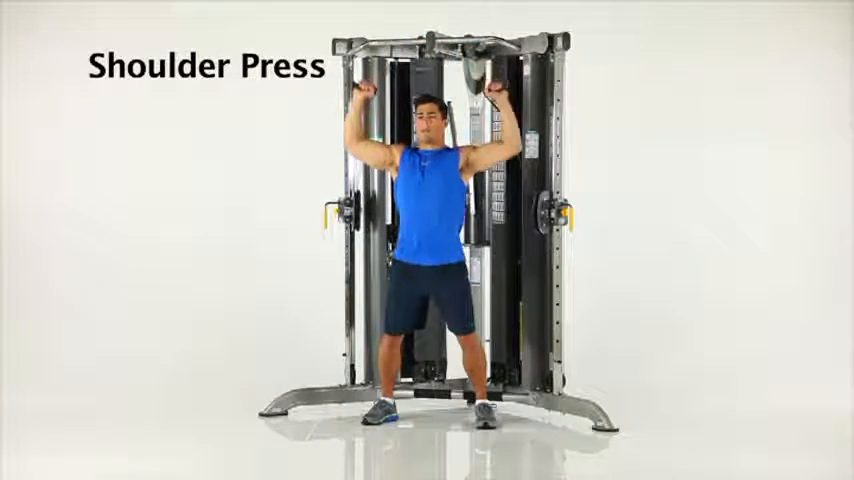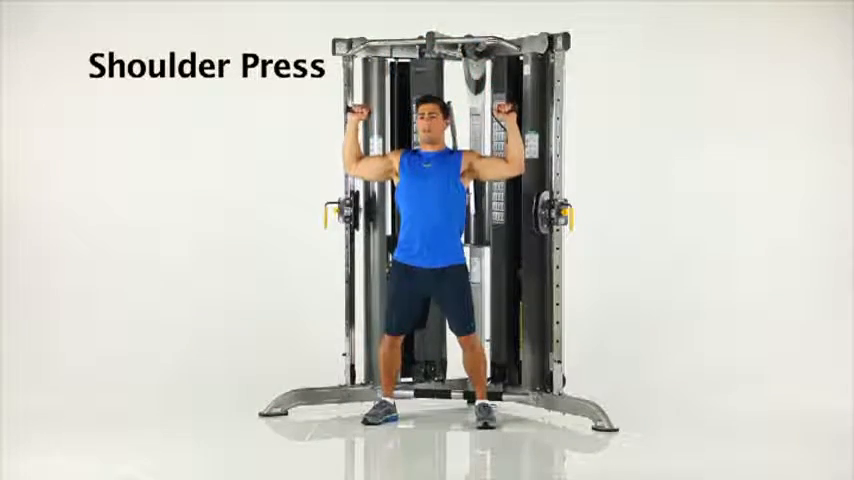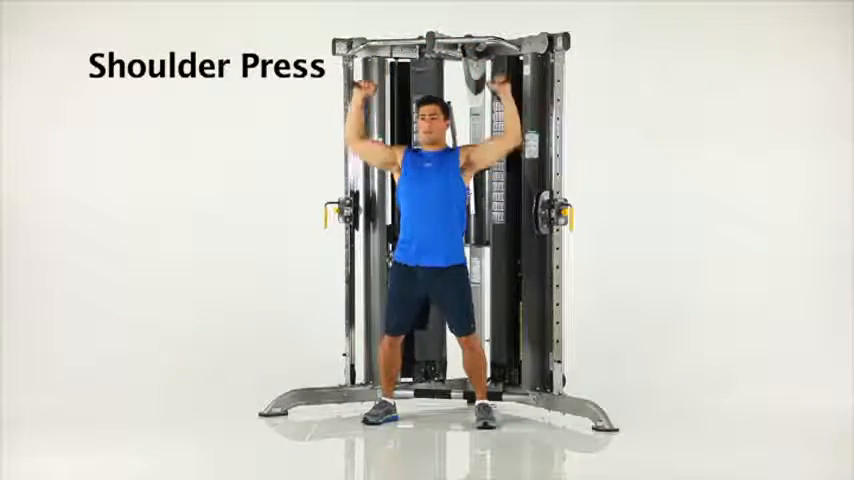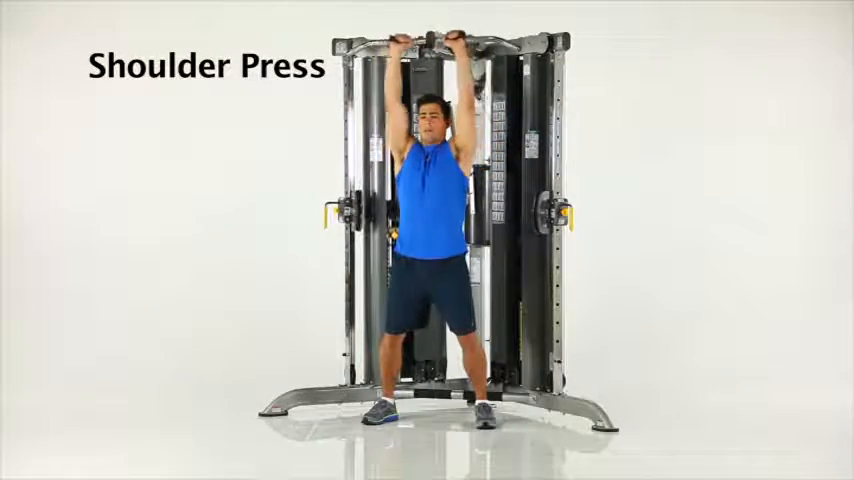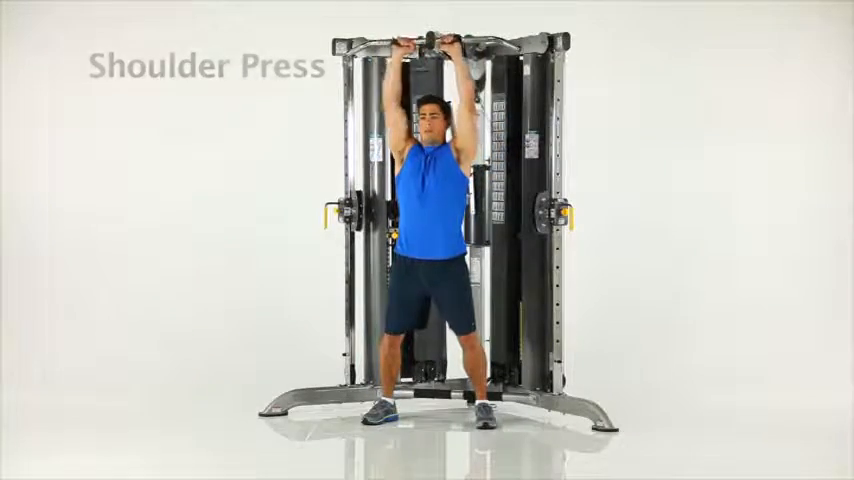
dt=0.5s
person 1, frame 1
left shoulder: (462, 159)
right shoulder: (398, 157)
left elbow: (511, 145)
right elbow: (353, 143)
left wrist: (502, 101)
right wrist: (358, 99)
left hip: (449, 266)
right hip: (406, 265)
left knee: (467, 337)
right knee: (391, 336)
left ankle: (482, 402)
right ankle: (386, 401)
person 1, frame 2
left shoulder: (464, 161)
right shoulder: (398, 161)
left elbow: (515, 167)
right elbow: (352, 166)
left wrist: (511, 124)
right wrist: (353, 123)
left hip: (451, 267)
right hip: (407, 266)
left knee: (468, 337)
right knee: (391, 336)
left ankle: (482, 403)
right ankle: (387, 402)
person 1, frame 3
left shoulder: (463, 158)
right shoulder: (400, 158)
left elbow: (511, 140)
right elbow: (354, 143)
left wrist: (506, 95)
right wrist: (358, 98)
left hip: (450, 267)
right hip: (407, 266)
left knee: (468, 338)
right knee: (391, 336)
left ankle: (482, 403)
right ankle: (387, 402)
person 1, frame 4
left shoulder: (458, 153)
right shoulder: (404, 152)
left elbow: (467, 102)
right elbow: (393, 102)
left wrist: (461, 52)
right wrist: (395, 54)
left hip: (449, 263)
right hip: (407, 262)
left knee: (468, 336)
right knee: (392, 335)
left ankle: (482, 402)
right ankle: (387, 402)
person 1, frame 5
left shoulder: (458, 153)
right shoulder: (404, 152)
left elbow: (468, 103)
right elbow: (391, 103)
left wrist: (457, 56)
right wrist: (397, 56)
left hip: (449, 263)
right hip: (407, 262)
left knee: (468, 336)
right knee: (392, 335)
left ankle: (482, 402)
right ankle: (386, 401)
